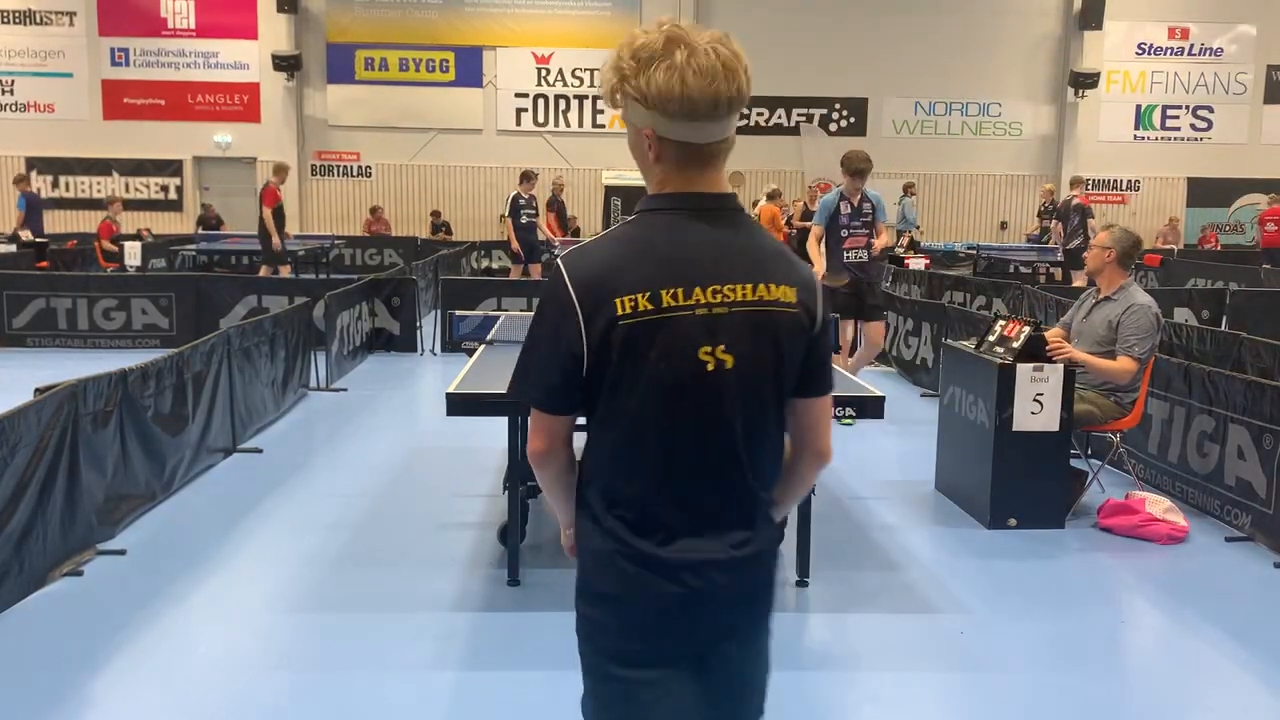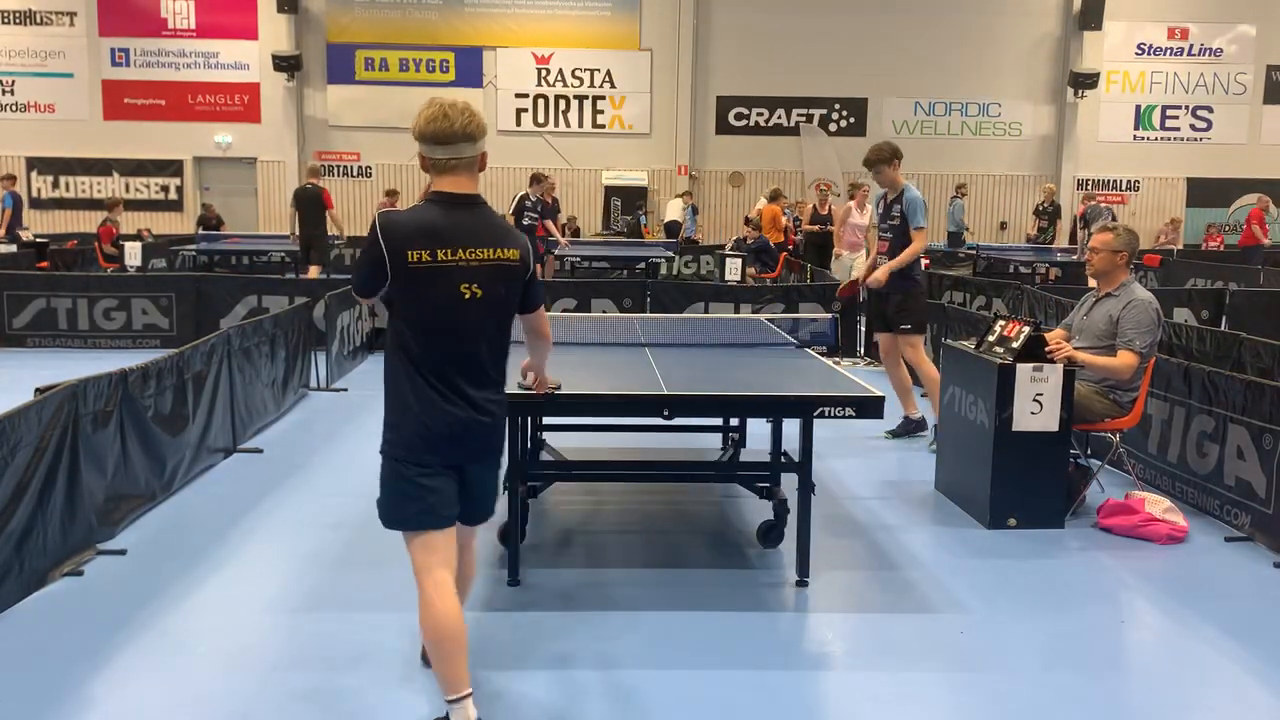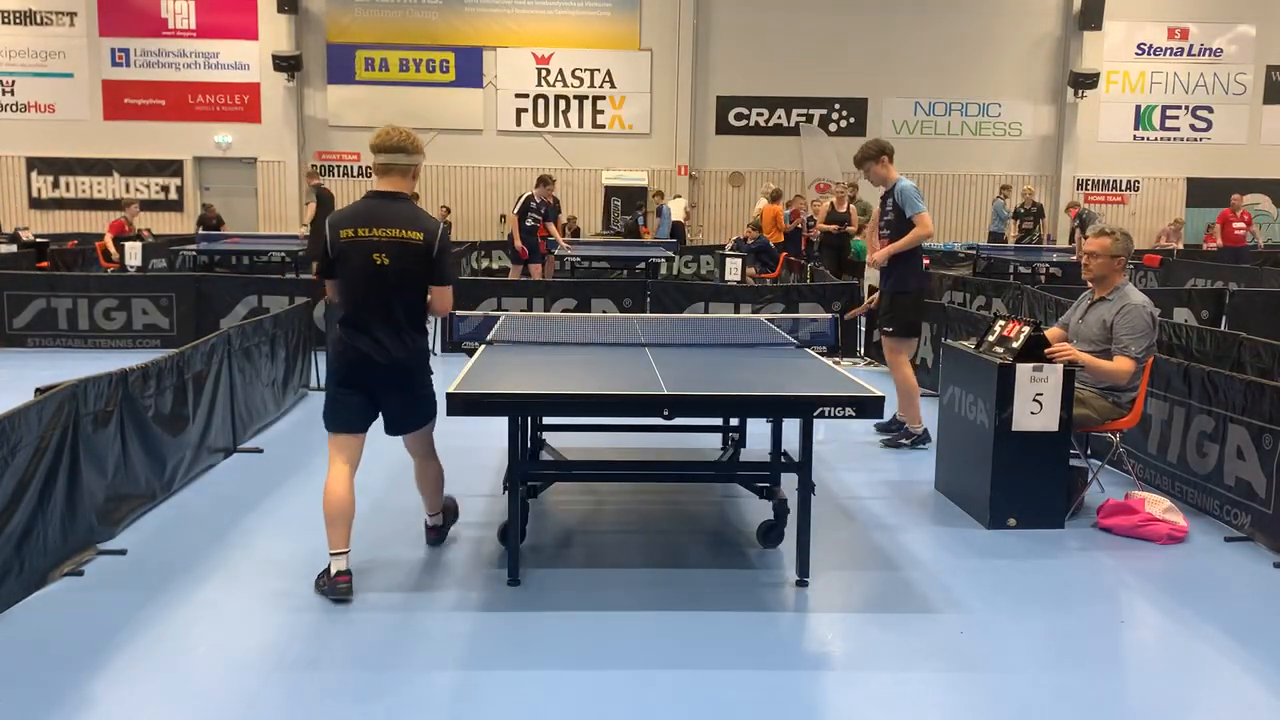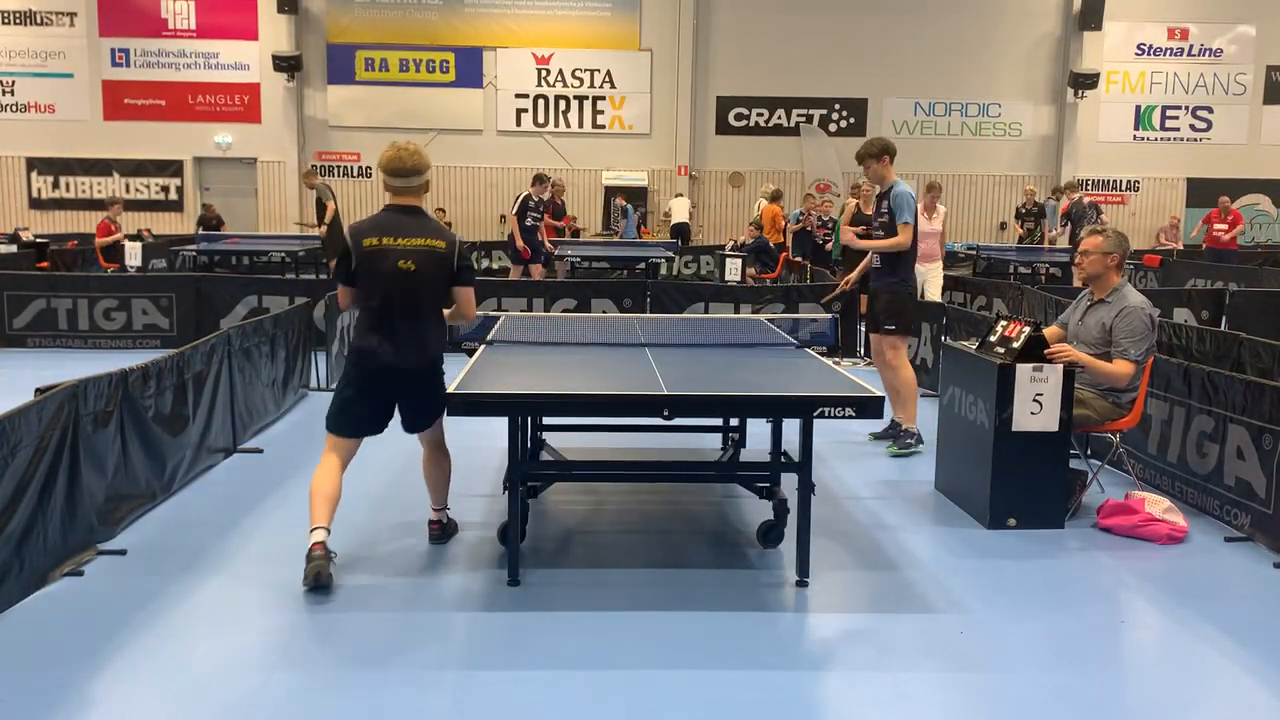
dt=1s
person 1, frame 1
left shoulder: (587, 272)
right shoulder: (792, 276)
left elbow: (547, 443)
right elbow: (815, 446)
left wrist: (574, 523)
left hip: (629, 573)
right hip: (742, 567)
person 1, frame 2
left shoulder: (394, 230)
right shoulder: (513, 241)
left elbow: (364, 292)
right elbow: (540, 330)
right wrist: (537, 369)
left hip: (418, 427)
right hip: (485, 422)
left knee: (433, 565)
right knee: (462, 537)
right ankle: (439, 644)
person 1, frame 3
left shoulder: (338, 223)
right shoulder: (430, 229)
left elbow: (333, 293)
right elbow: (441, 306)
left hip: (350, 360)
right hip: (406, 361)
left knee: (342, 463)
right knee: (422, 450)
left ankle: (338, 567)
right ankle: (436, 520)
person 1, frame 4
left shoulder: (358, 234)
right shoulder: (446, 240)
left elbow: (345, 300)
right elbow: (468, 311)
left hip: (368, 361)
right hip: (423, 363)
left knee: (335, 453)
right knee: (433, 442)
left ankle: (319, 543)
right ankle: (439, 520)
person 2, frame 1
left shoulder: (874, 200)
right shoulder: (829, 202)
left elbow: (883, 233)
right elbow: (813, 239)
left wrist: (880, 242)
right wrist: (818, 264)
left hip: (868, 279)
left knee: (876, 343)
right knee: (843, 342)
left ankle: (850, 375)
person 2, frame 2
left shoulder: (912, 199)
right shoulder: (880, 200)
left elbow: (918, 245)
left wrist: (887, 269)
right wrist: (868, 269)
left hip: (907, 289)
right hip: (882, 290)
left knee: (914, 355)
right knee: (889, 356)
right ankle: (912, 417)
person 2, frame 3
left shoulder: (905, 189)
right shoulder: (887, 196)
left elbow: (926, 229)
left wrist: (887, 250)
right wrist: (881, 291)
left hip: (906, 288)
right hip: (893, 287)
left knee: (898, 358)
right knee: (894, 357)
left ankle: (917, 430)
right ankle: (904, 418)
person 2, frame 4
left shoulder: (901, 193)
right shoulder: (882, 195)
left elbow: (904, 241)
left wrist: (859, 243)
right wrist: (858, 271)
left hip: (898, 288)
right hip: (880, 286)
left knee: (896, 357)
right knee: (880, 357)
left ankle: (911, 430)
right ankle: (899, 421)
person 3, frame 1
left shoulder: (1139, 308)
right shoulder: (1089, 296)
left elbow: (1124, 372)
right elbow: (1056, 336)
left wrist: (1079, 357)
left hip: (1106, 399)
person 3, frame 2
left shoulder: (1138, 304)
right shoulder: (1090, 298)
left elbow: (1125, 368)
right elbow: (1058, 336)
left wrist: (1079, 357)
left hip: (1107, 396)
right hip: (1071, 383)
person 3, frame 3
left shoulder: (1133, 307)
right shoulder: (1087, 298)
left elbow: (1122, 373)
right elbow: (1053, 336)
left wrist: (1081, 358)
left hip: (1105, 399)
right hip: (1071, 385)
person 3, frame 4
left shoulder: (1132, 309)
right shoulder: (1085, 297)
left elbow: (1122, 375)
right elbow: (1051, 334)
left wrist: (1080, 358)
left hip: (1106, 400)
right hip: (1071, 386)
